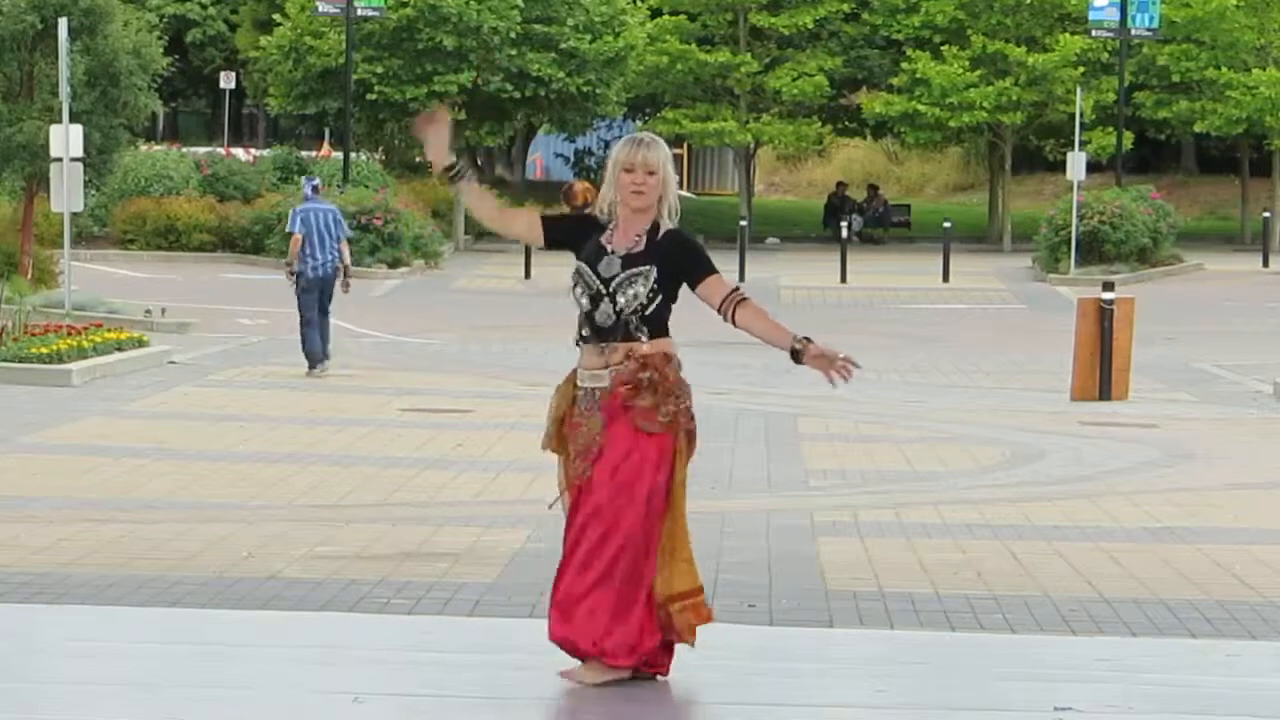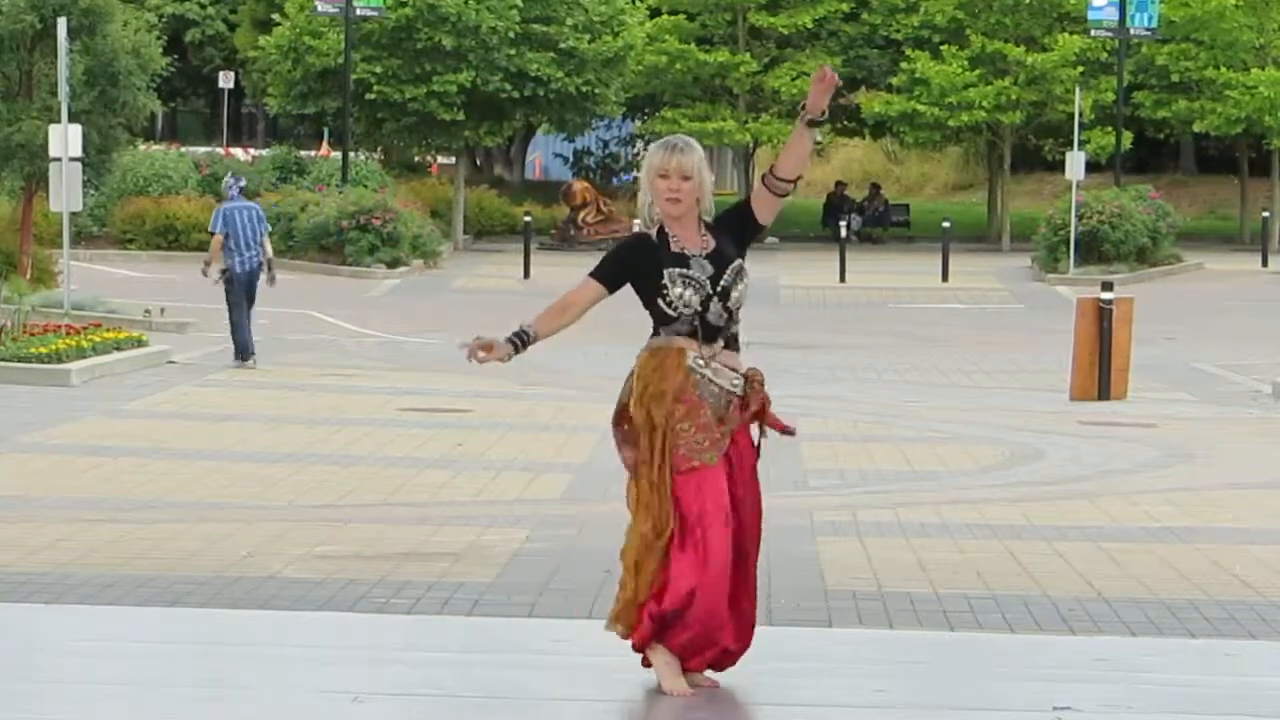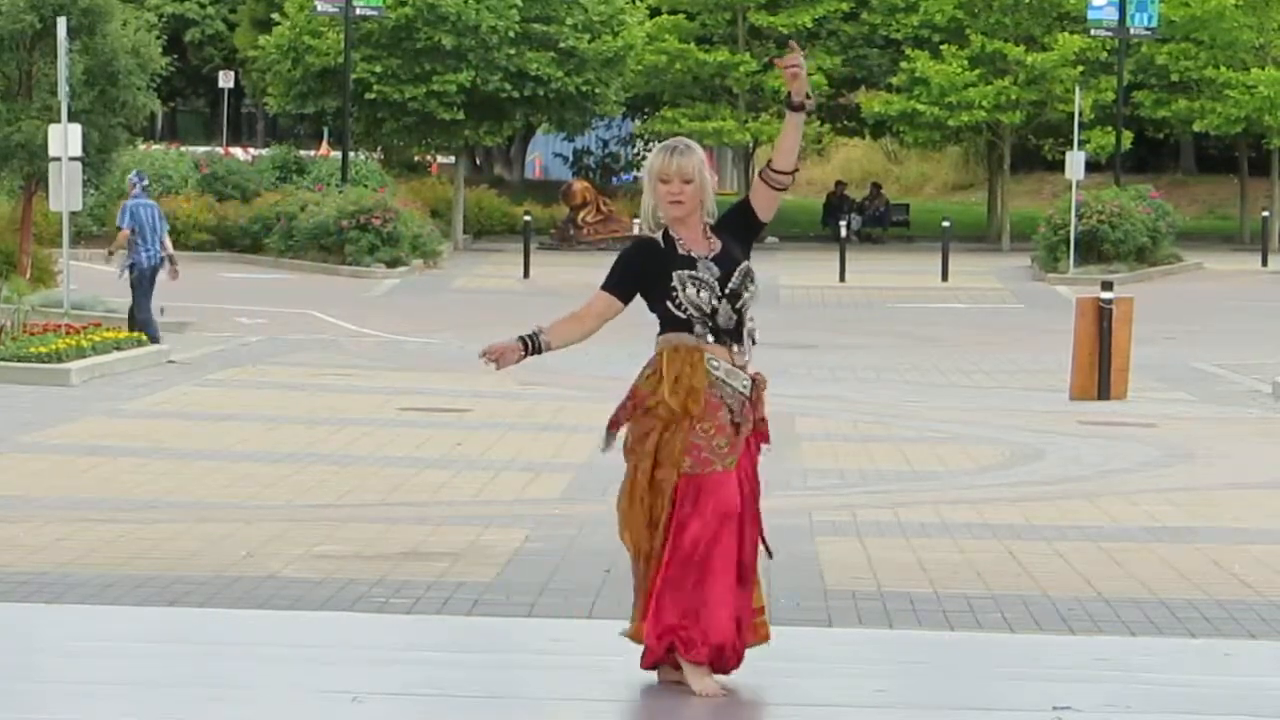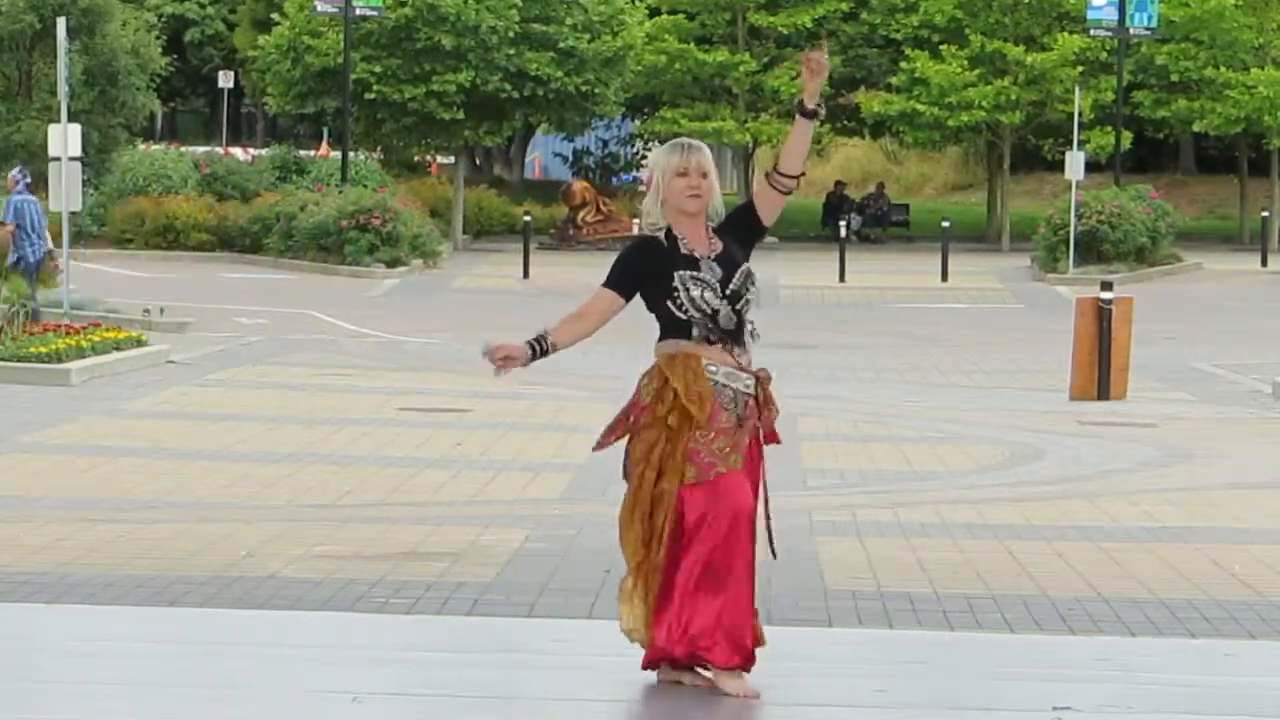
dt=1s
person 1, frame 1
left shoulder: (678, 245)
right shoulder: (587, 231)
left elbow: (736, 304)
right elbow: (503, 219)
left wrist: (802, 348)
right wrist: (447, 162)
left hip: (649, 397)
right hip: (592, 395)
left knee: (622, 521)
right knee: (594, 522)
left ankle: (613, 647)
right ankle: (625, 647)
person 1, frame 2
left shoulder: (729, 232)
right shoulder: (638, 249)
left elbow: (781, 182)
right elbow: (574, 302)
left wrist: (812, 115)
right wrist: (512, 343)
left hip: (727, 397)
right hip: (672, 391)
left knee: (728, 527)
right knee: (692, 515)
left ankle: (691, 652)
right ankle: (662, 640)
person 1, frame 3
left shoulder: (732, 233)
right shoulder: (645, 252)
left elbow: (779, 175)
right elbow: (589, 316)
left wrist: (797, 99)
right wrist: (525, 345)
left hip: (734, 399)
right hip: (681, 393)
left knee: (726, 524)
right knee: (699, 515)
left ankle: (675, 653)
right ankle: (688, 650)
person 1, frame 4
left shoulder: (734, 235)
right shoulder: (647, 252)
left elbow: (784, 177)
right elbow: (589, 316)
left wrist: (810, 99)
right wrist: (531, 349)
left hip: (738, 400)
right hip: (685, 396)
left knee: (721, 523)
right knee: (715, 516)
left ankle: (675, 654)
right ankle: (717, 650)
person 2, frame 1
left shoulder: (299, 211)
right shoulder: (333, 210)
left elbow: (297, 238)
right elbow: (343, 242)
left wrist: (289, 263)
right wrist: (347, 273)
left hip: (308, 272)
right hip: (329, 270)
left knee: (309, 319)
right knee: (322, 315)
left ankle: (316, 364)
right ankle: (322, 357)
person 2, frame 2
left shoulder: (223, 209)
right shoulder: (255, 208)
left elbow: (218, 239)
right elbow: (265, 239)
left wrist: (208, 263)
right wrist: (271, 266)
left hip: (235, 267)
right hip: (254, 266)
left knee: (238, 313)
right knee: (245, 310)
left ankle: (247, 357)
right ankle: (241, 352)
person 2, frame 3
left shoulder: (128, 205)
right shoulder: (154, 206)
left elbow: (125, 233)
right elbow: (165, 235)
left wrist: (111, 250)
right wrist: (172, 261)
left hip: (139, 260)
right hip: (155, 259)
left knee: (142, 305)
right knee: (140, 301)
left ankle: (156, 343)
person 2, frame 4
left shoulder: (12, 200)
right shoulder: (35, 201)
left elbow: (9, 227)
right elbow: (45, 230)
left hip: (24, 254)
right hip: (39, 252)
right knee: (30, 293)
